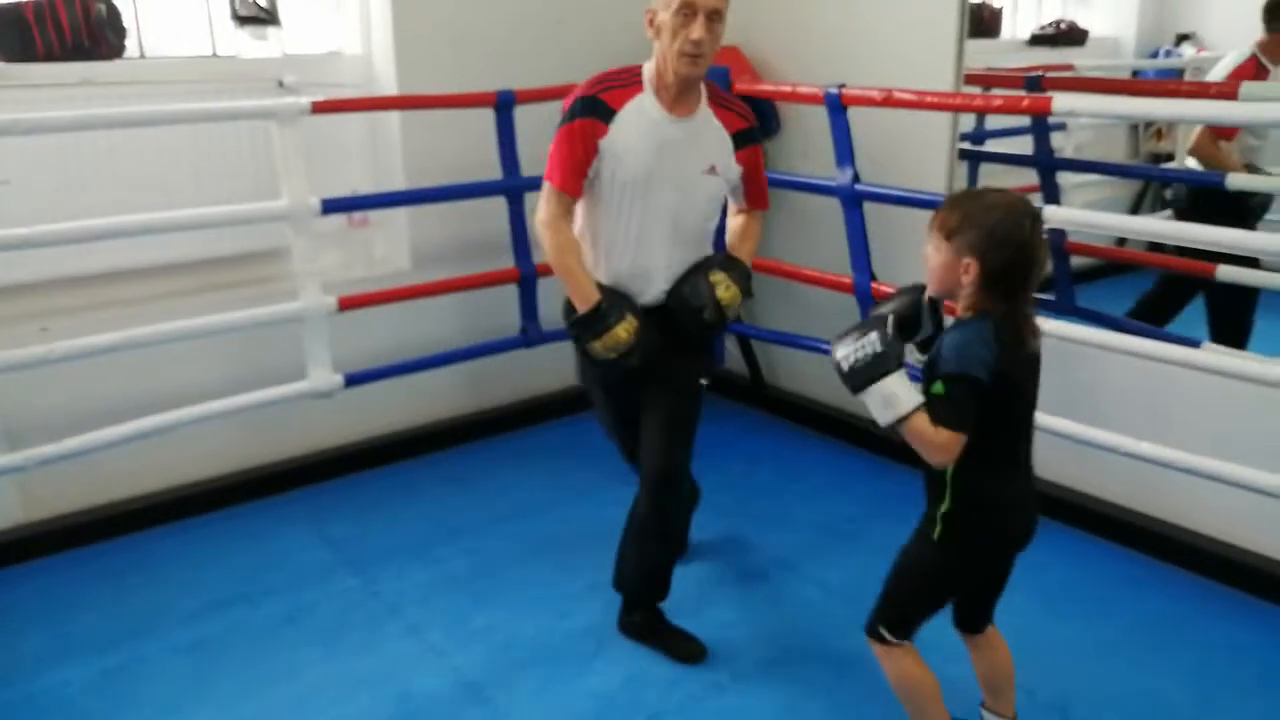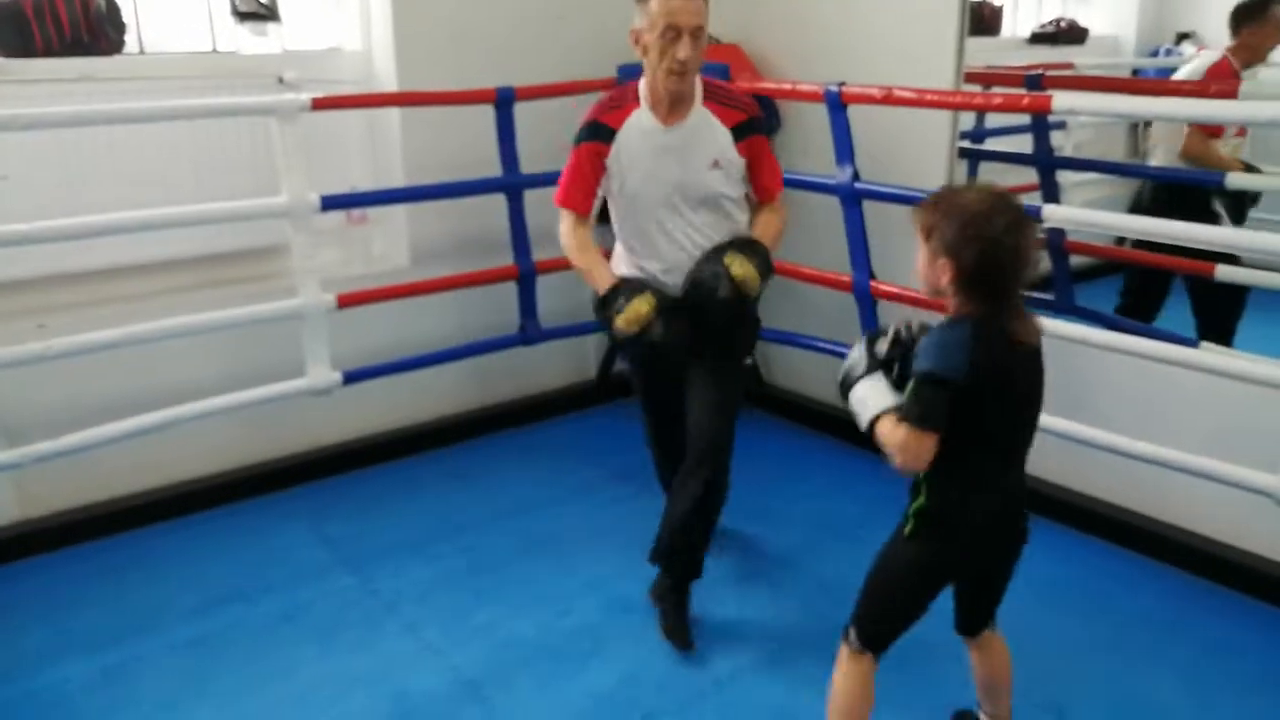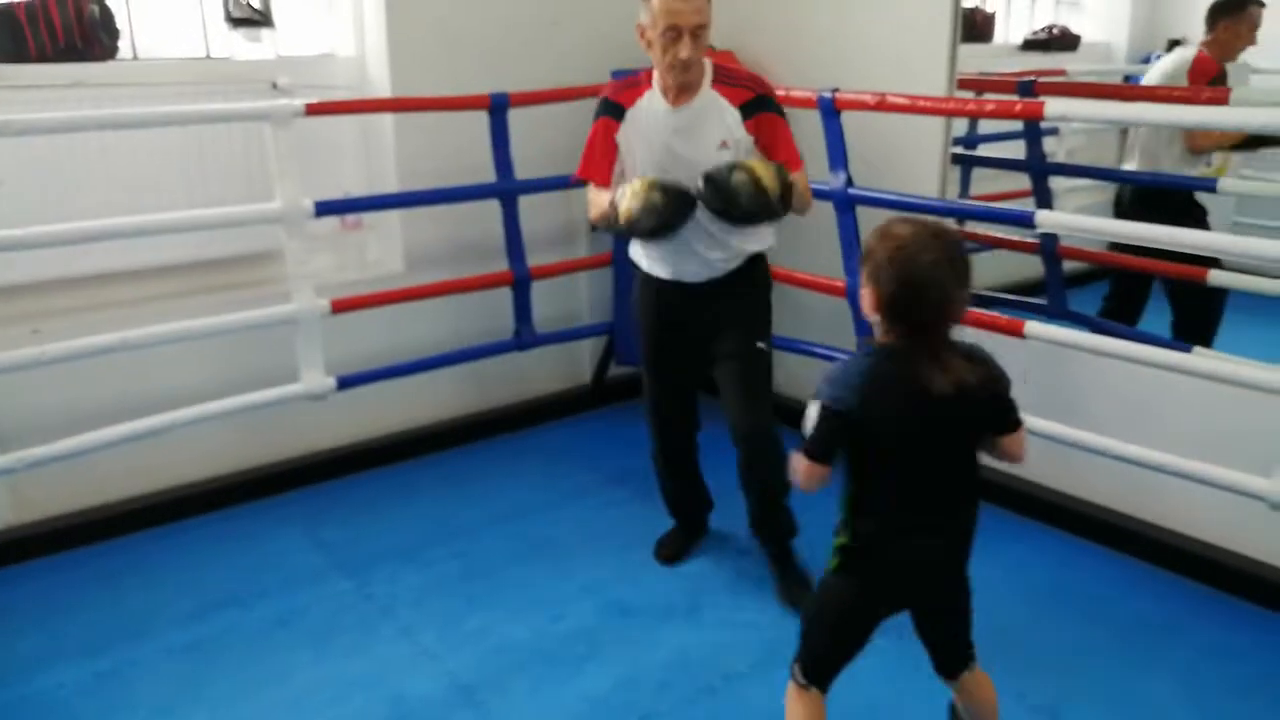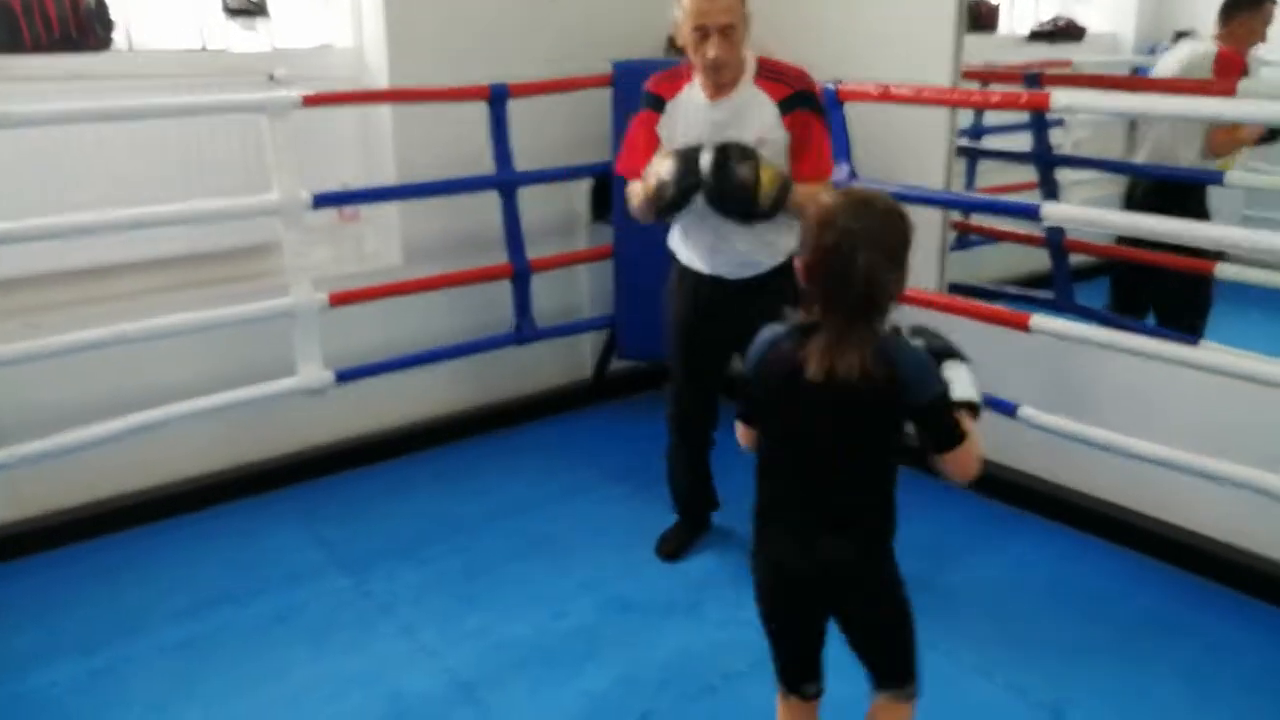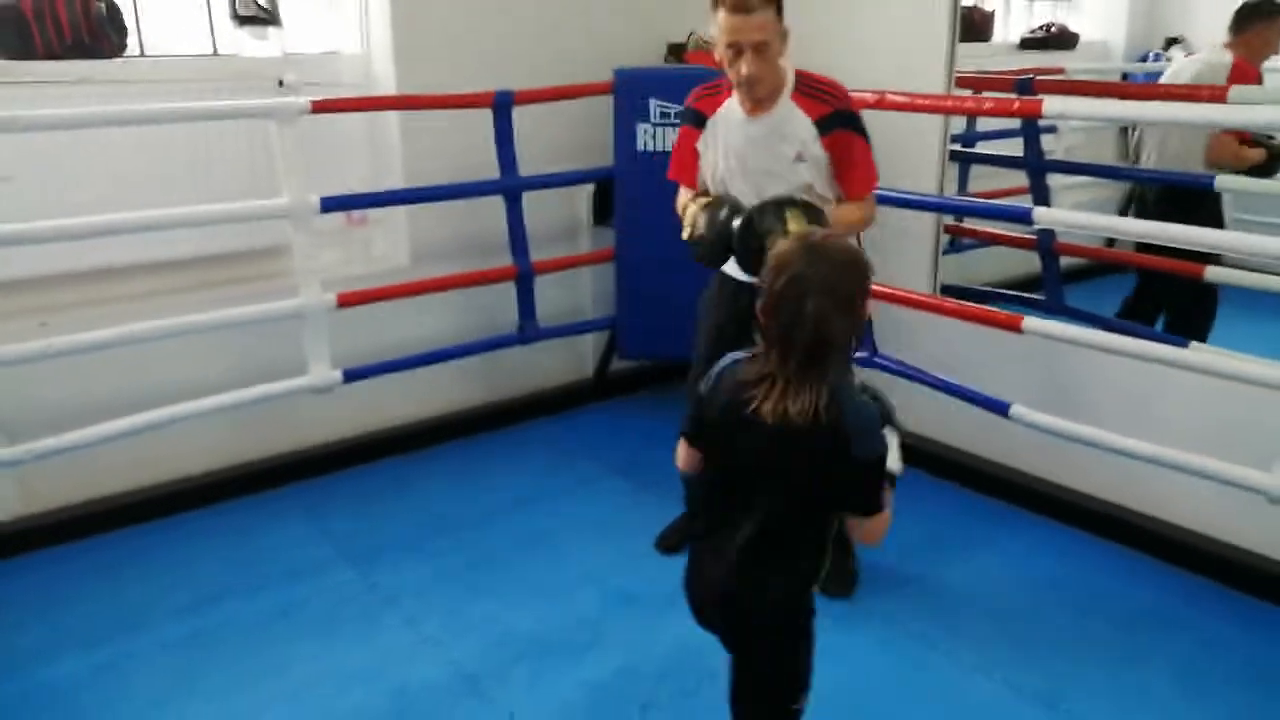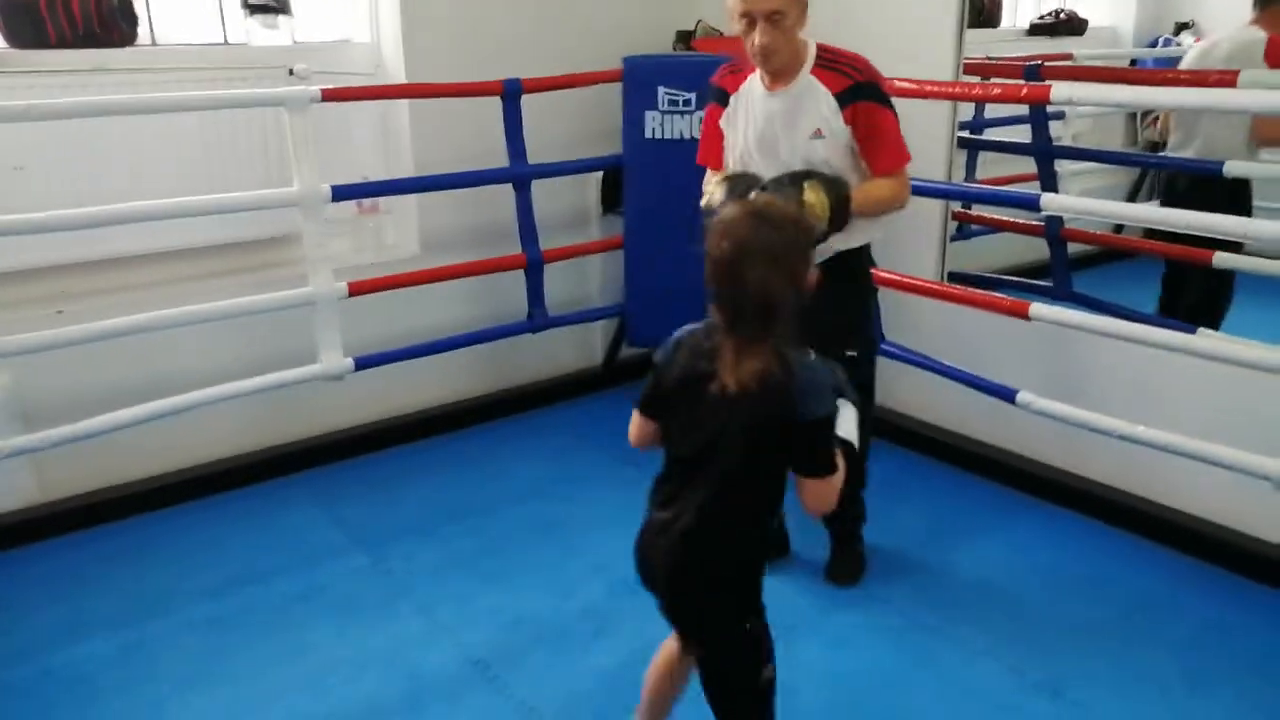
dt=0.2s
person 1, frame 1
left shoulder: (734, 123)
right shoulder: (599, 104)
left elbow: (748, 213)
right elbow: (551, 218)
left wrist: (731, 270)
right wrist: (595, 307)
left hip: (681, 318)
right hip: (604, 313)
left knee: (666, 466)
right knee: (635, 445)
left ankle: (642, 608)
right ankle: (665, 522)
person 1, frame 2
left shoulder: (736, 114)
right shoulder: (608, 123)
left elbow: (770, 207)
right elbow: (572, 226)
left wrist: (753, 256)
right wrist: (612, 291)
left hip: (719, 305)
right hip: (644, 305)
left knee: (710, 441)
right knee: (667, 435)
left ankle: (673, 579)
right ankle: (693, 515)
person 1, frame 3
left shoulder: (748, 96)
right shoulder: (620, 104)
left elbow: (802, 195)
right elbow: (595, 204)
left wrist: (777, 191)
right wrist: (624, 206)
left hip: (737, 285)
right hip: (660, 287)
left knee: (753, 426)
right knee: (667, 421)
left ankle: (778, 547)
right ankle: (688, 516)
person 1, frame 4
left shoulder: (789, 91)
right shoulder: (662, 96)
left elbow: (822, 198)
right elbow: (639, 207)
left wrist: (776, 192)
right wrist: (657, 188)
left hip: (774, 283)
right hip: (697, 281)
right knee: (688, 412)
right ankle: (691, 512)
person 1, frame 5
left shoulder: (828, 107)
right shoulder: (703, 108)
left elbow: (862, 208)
right elbow: (688, 195)
right wrist: (697, 215)
right hip: (733, 285)
left ankle: (832, 542)
right ankle: (700, 514)
person 1, frame 6
left shoulder: (852, 82)
right shoulder: (727, 86)
left elbow: (895, 187)
right elbow: (715, 175)
left hip: (835, 276)
left ankle: (846, 533)
person 2, frame 1
left shoulder: (967, 344)
right shoulder: (1010, 327)
left elbow: (939, 448)
left wrist: (880, 379)
right wrist: (927, 337)
left hip: (967, 518)
right hip: (1010, 510)
left knee: (886, 634)
right knee: (976, 624)
person 2, frame 2
left shoulder: (946, 346)
right shoulder: (1020, 328)
left elbow: (910, 454)
left wrist: (868, 388)
left hip: (944, 523)
right hip: (1004, 518)
left knee: (859, 647)
right knee: (977, 628)
person 2, frame 3
left shoulder: (853, 380)
right shoulder: (978, 370)
left elbow: (806, 476)
right elbow: (1014, 450)
left wrist: (823, 414)
left hip: (869, 561)
right hip: (945, 557)
right knee: (957, 663)
person 2, frame 4
left shoulder: (771, 349)
right shoulder: (907, 363)
left elbow: (748, 437)
right elbow: (964, 467)
right wrist: (957, 383)
left hip: (778, 556)
right hip: (862, 558)
person 2, frame 5
left shoulder: (727, 376)
right shoulder: (850, 415)
left elbow: (687, 462)
right elbow: (869, 531)
right wrist: (883, 451)
left hip: (707, 578)
right hip: (775, 598)
person 2, frame 6
left shoulder: (685, 346)
right shoulder: (804, 380)
left elbow: (641, 435)
right elbow: (821, 499)
right wrist: (840, 417)
left hip: (658, 545)
right hip: (720, 570)
left knee: (689, 637)
person 3, frame 1
left shoulder: (1251, 63)
right elbow: (1201, 145)
right wrist: (1247, 177)
left hip: (1200, 191)
right hip: (1212, 195)
left knee: (1182, 280)
right knee: (1236, 288)
right ankle: (1227, 352)
person 3, frame 2
left shoulder: (1207, 65)
right shoulder: (1225, 75)
right elbow: (1193, 148)
left wrist: (1230, 167)
right wrist: (1240, 171)
left hip: (1153, 192)
right hip: (1182, 198)
left knee: (1144, 291)
right knee: (1226, 288)
person 3, frame 3
left shoulder: (1173, 60)
right shoulder: (1208, 67)
right elbow: (1200, 140)
left wrist: (1229, 134)
right wrist: (1248, 130)
left hip: (1133, 192)
right hip: (1164, 197)
left knee: (1125, 294)
right knee: (1204, 290)
person 3, frame 4
left shoulder: (1177, 53)
right shoulder: (1229, 61)
right elbow: (1218, 142)
left hip: (1143, 184)
right hip: (1178, 192)
left knee: (1132, 289)
right knee: (1187, 301)
person 3, frame 5
left shoulder: (1181, 64)
right shoulder: (1243, 73)
left elbow: (1140, 143)
right elbow: (1221, 155)
left hip: (1149, 193)
right hip: (1190, 201)
left knee: (1149, 292)
right knee: (1194, 305)
person 3, frame 6
left shoulder: (1201, 46)
left elbow: (1166, 124)
left hip: (1176, 177)
right hip: (1220, 185)
left knee: (1179, 277)
right knee: (1211, 286)
